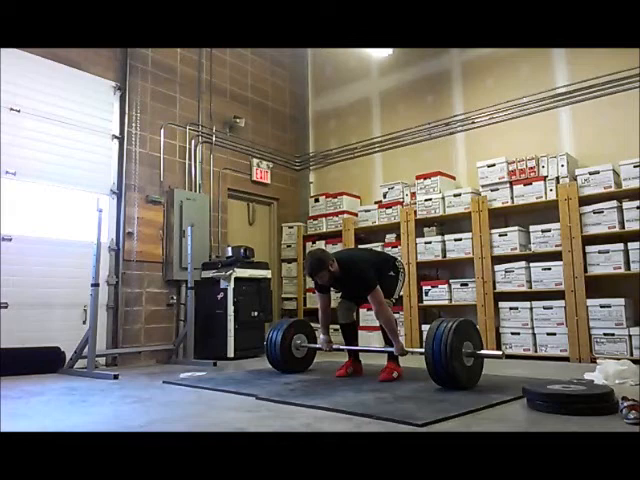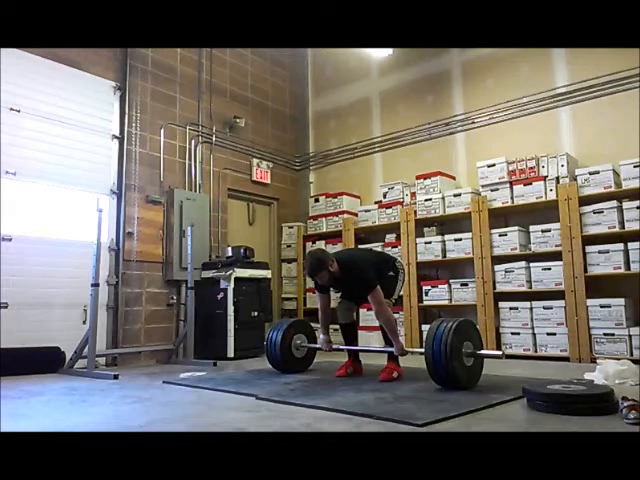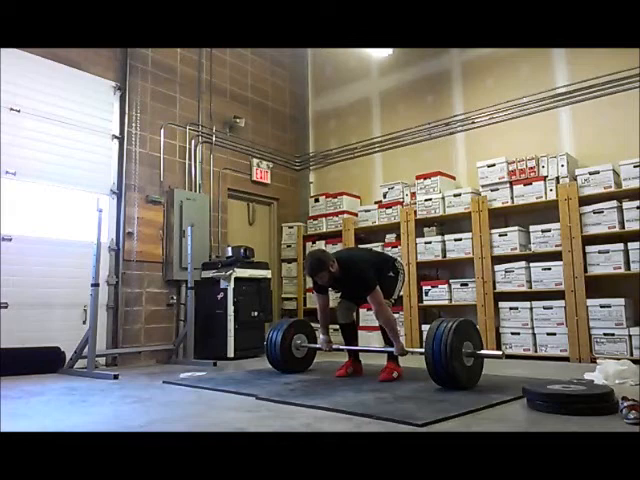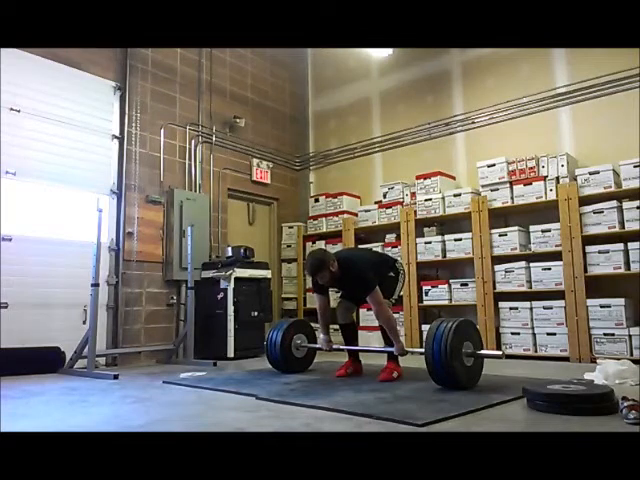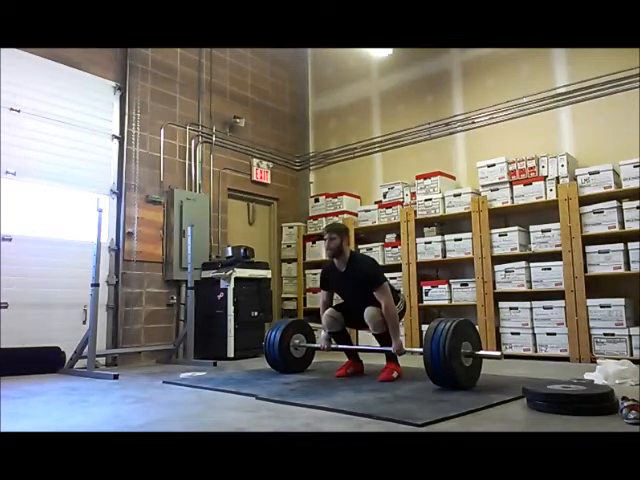
dt=0.5s
person 1, frame 1
left shoulder: (358, 270)
right shoulder: (322, 274)
left elbow: (379, 307)
right elbow: (324, 307)
left wrist: (397, 342)
right wrist: (324, 335)
left hip: (390, 270)
left knee: (384, 306)
right knee: (343, 309)
left ankle: (393, 363)
right ankle: (354, 361)
person 1, frame 2
left shoulder: (358, 270)
right shoulder: (322, 274)
left elbow: (379, 307)
right elbow: (324, 307)
left wrist: (397, 342)
right wrist: (324, 335)
left hip: (390, 270)
left knee: (383, 305)
right knee: (343, 309)
left ankle: (393, 363)
right ankle: (354, 361)
person 1, frame 3
left shoulder: (358, 270)
right shoulder: (320, 274)
left elbow: (379, 307)
right elbow: (322, 307)
left wrist: (397, 342)
right wrist: (324, 335)
left hip: (390, 271)
left knee: (382, 306)
right knee: (342, 309)
left ankle: (393, 363)
right ankle: (354, 361)
person 1, frame 4
left shoulder: (357, 270)
right shoulder: (320, 275)
left elbow: (379, 308)
right elbow: (322, 307)
left wrist: (397, 342)
right wrist: (324, 335)
left hip: (390, 271)
left knee: (382, 306)
right knee: (342, 310)
left ankle: (393, 363)
right ankle: (354, 361)
person 1, frame 5
left shoulder: (365, 266)
right shoulder: (328, 271)
left elbow: (386, 302)
right elbow: (325, 302)
left wrist: (396, 340)
right wrist: (325, 332)
left hip: (393, 301)
left knee: (371, 314)
right knee: (329, 316)
left ankle: (392, 363)
right ankle: (354, 361)
